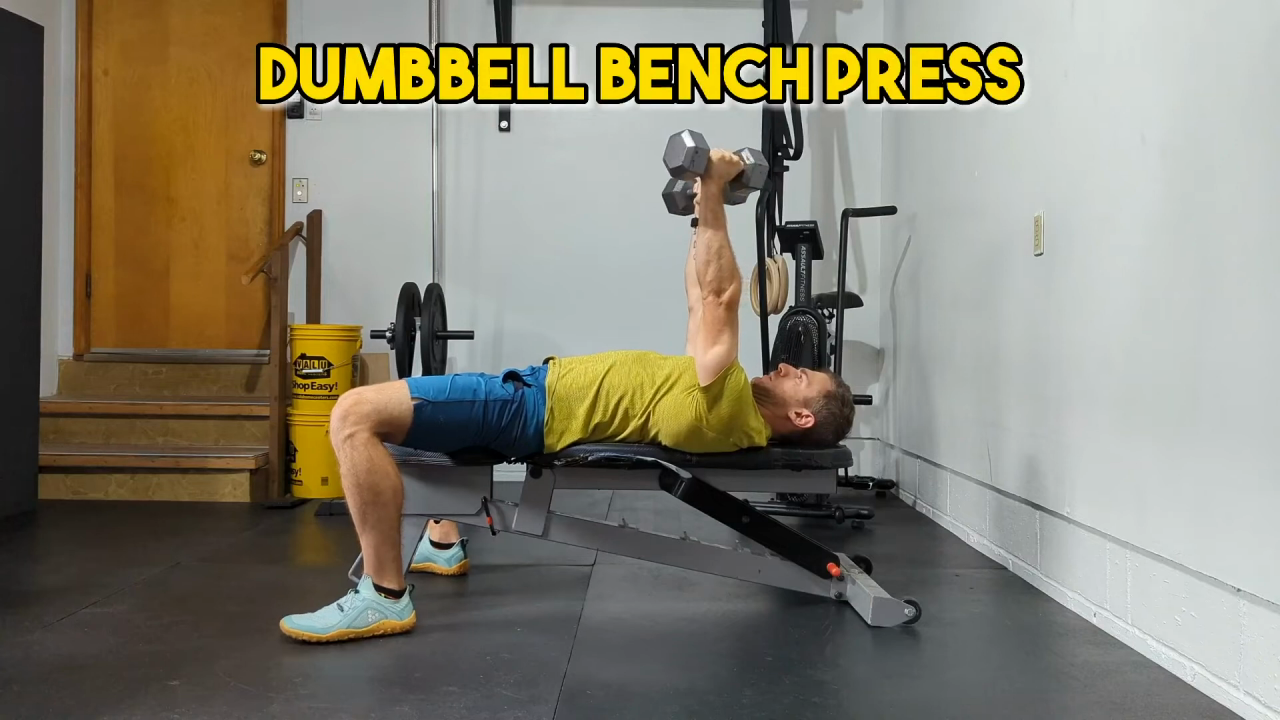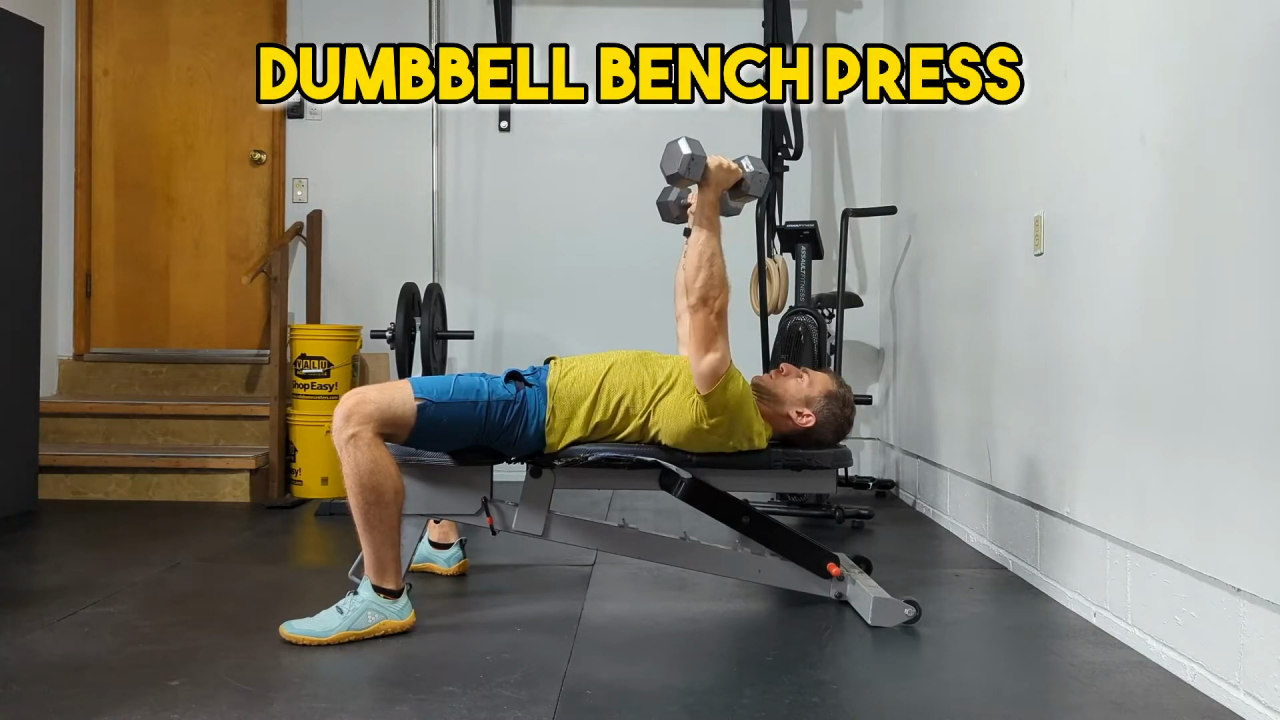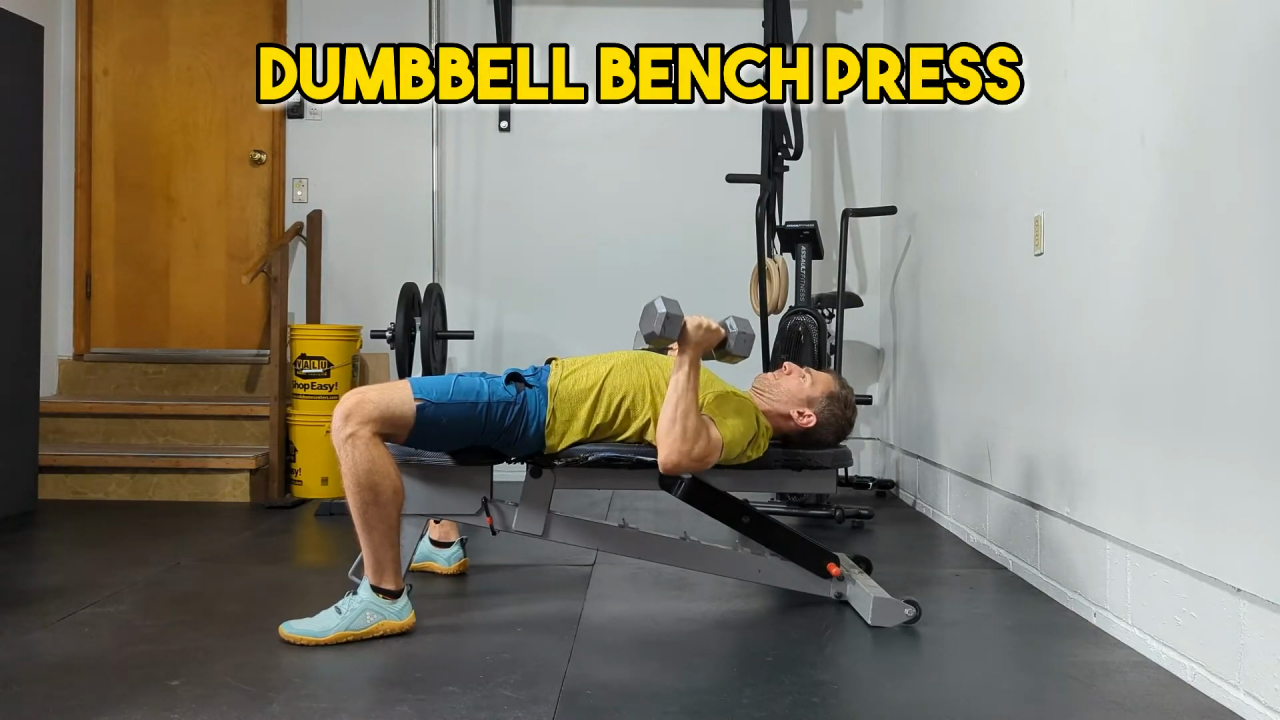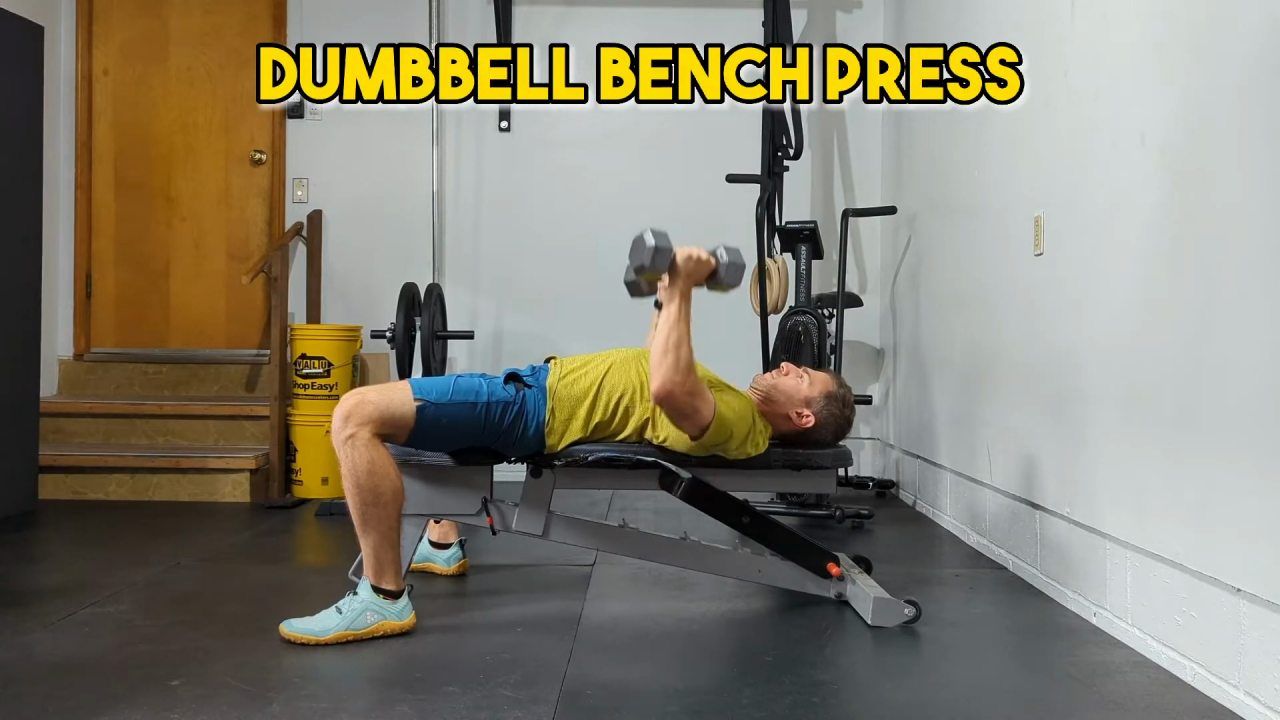
dt=1s
person 1, frame 1
left shoulder: (727, 417)
right shoulder: (736, 406)
left elbow: (721, 297)
right elbow: (703, 303)
left wrist: (712, 194)
right wrist: (704, 208)
left hip: (531, 410)
left knee: (355, 414)
right knee: (409, 402)
left ankle: (384, 595)
right ankle: (443, 544)
person 1, frame 2
left shoulder: (731, 419)
right shoulder: (735, 406)
left elbow: (707, 307)
right elbow: (696, 310)
left wrist: (708, 204)
right wrist: (700, 220)
left hip: (534, 408)
right hip: (545, 385)
left knee: (359, 414)
right knee: (411, 400)
left ankle: (384, 596)
right ankle: (441, 545)
person 1, frame 3
left shoulder: (743, 424)
right shoulder: (738, 408)
left elbow: (675, 455)
left wrist: (689, 357)
right wrist: (689, 349)
left hip: (537, 407)
left knee: (357, 414)
right knee: (418, 404)
left ankle: (383, 597)
right ankle: (442, 543)
person 1, frame 4
left shoulder: (736, 425)
right shoulder: (735, 405)
left elbow: (664, 386)
right elbow: (666, 366)
left wrist: (683, 289)
right wrist: (672, 291)
left hip: (534, 408)
left knee: (357, 417)
right knee: (413, 399)
left ankle: (384, 598)
right ankle: (442, 545)
